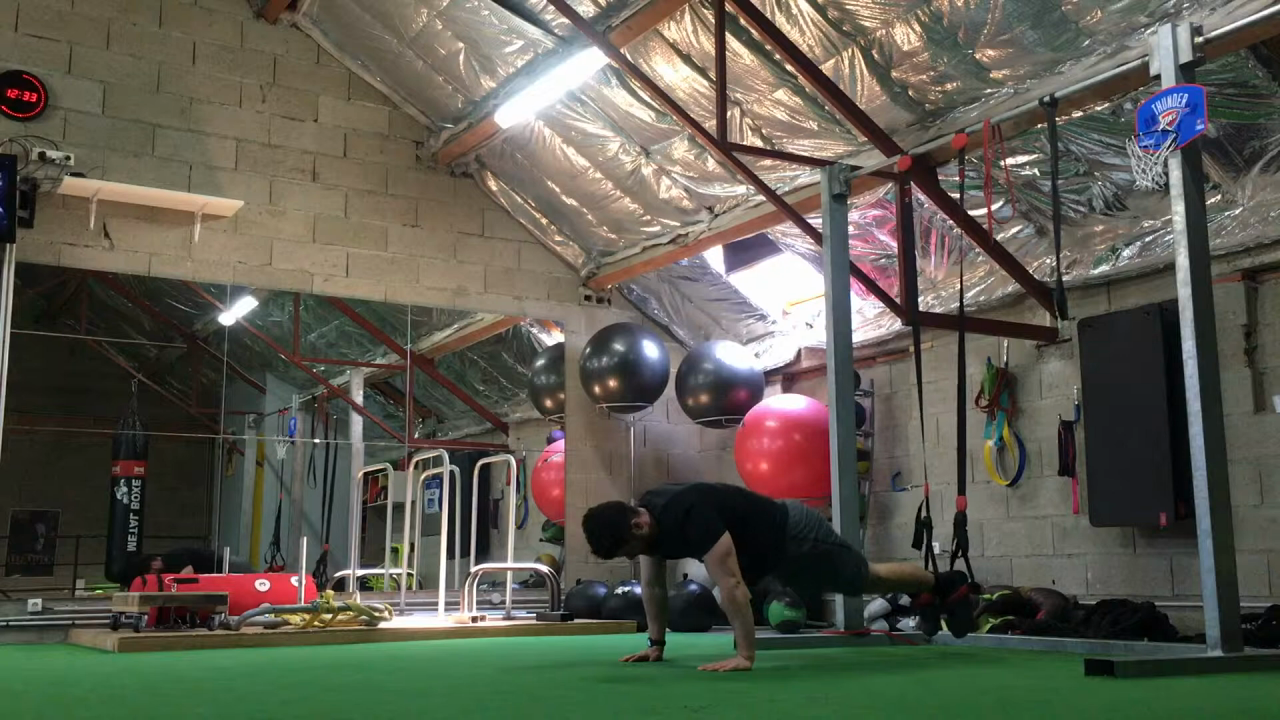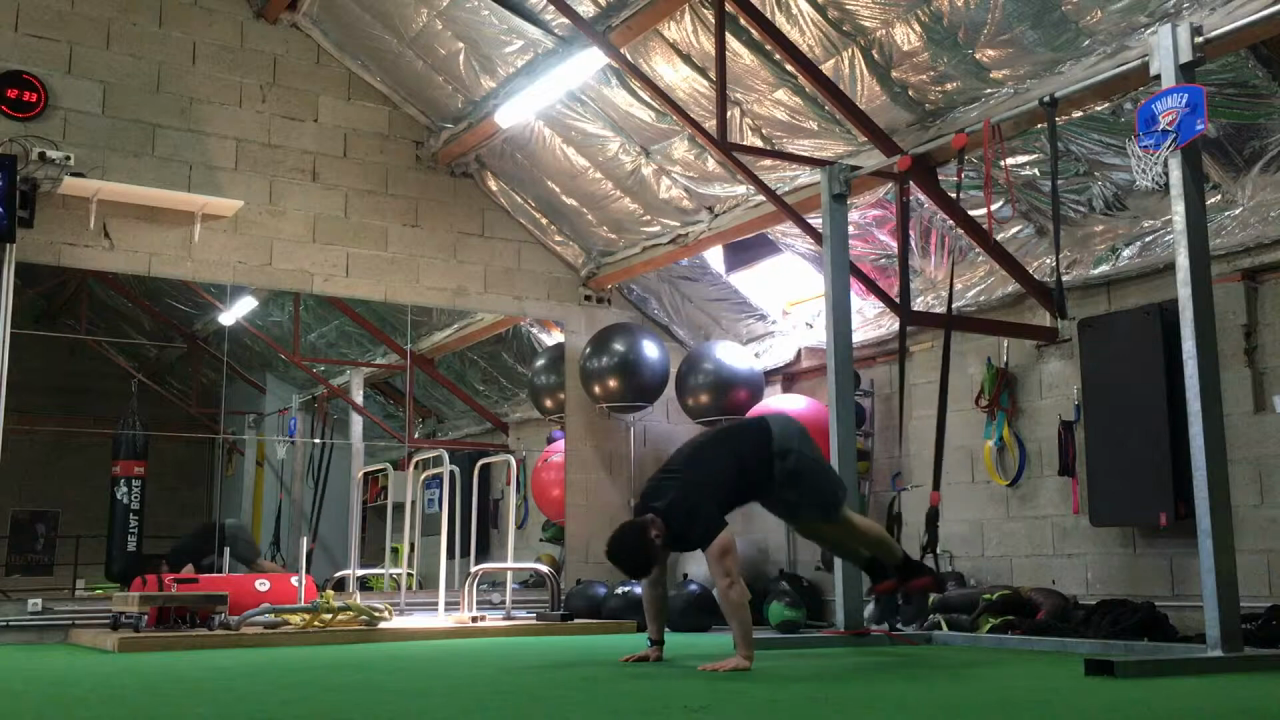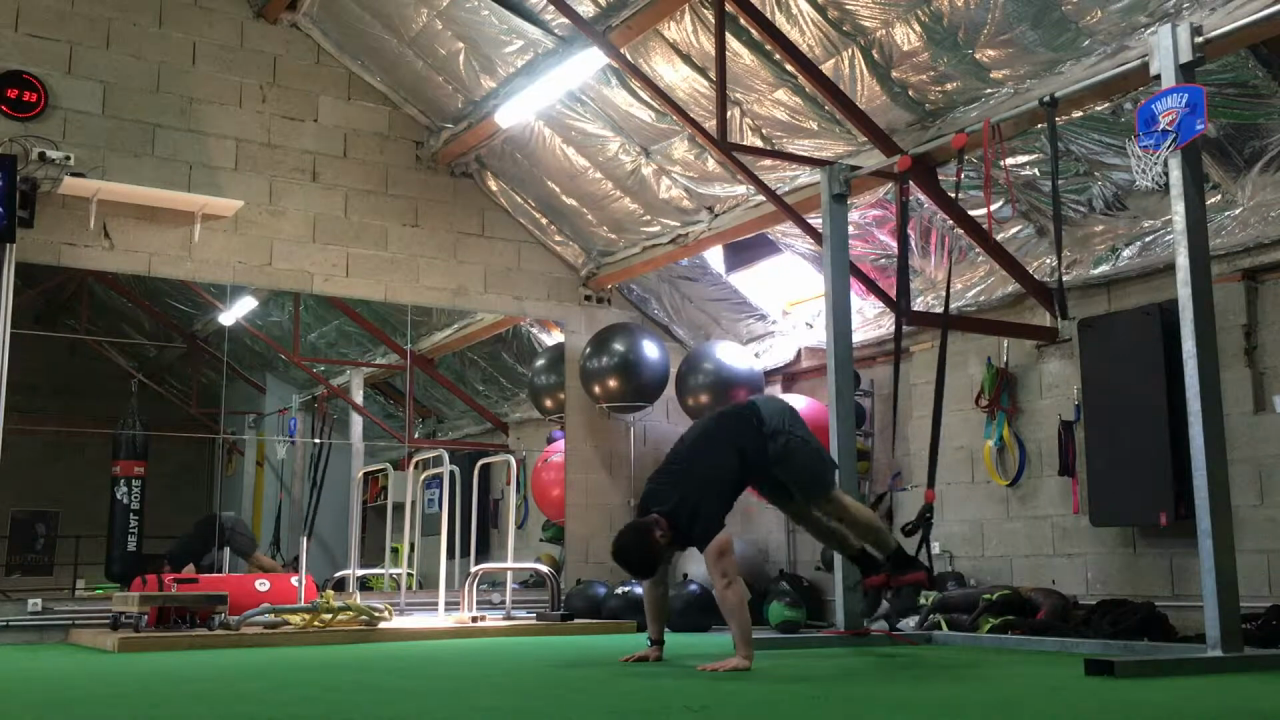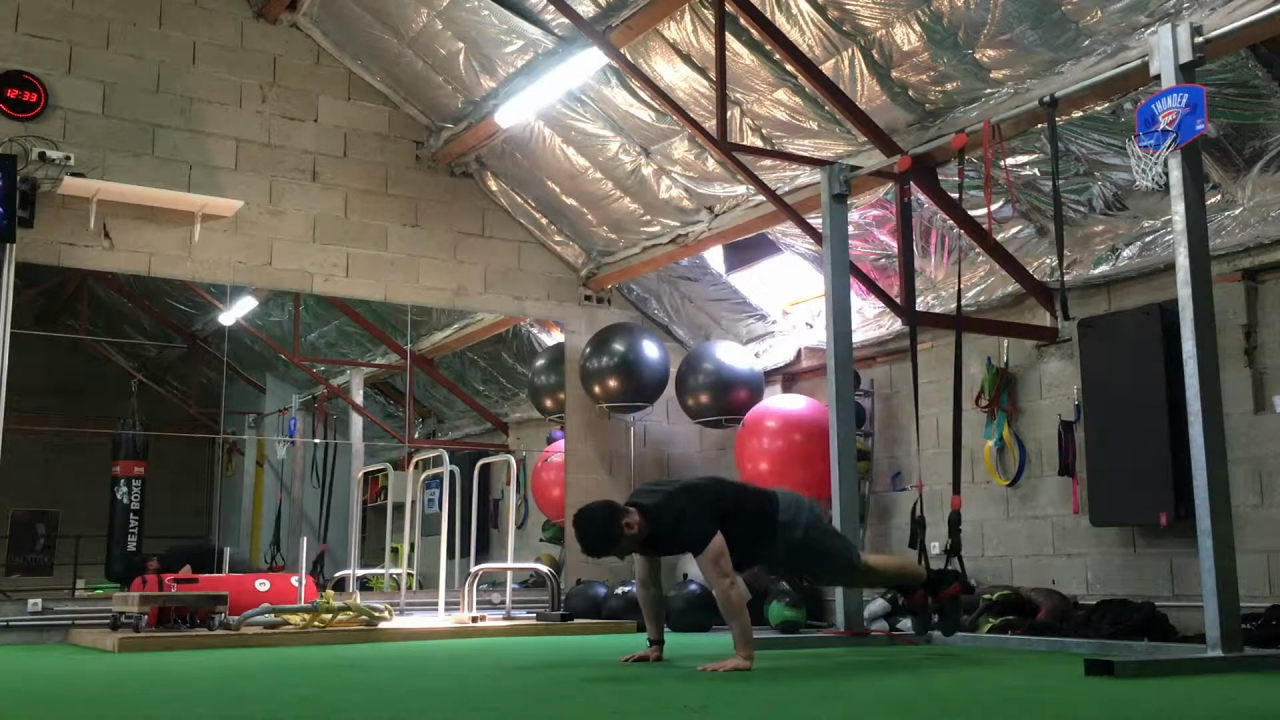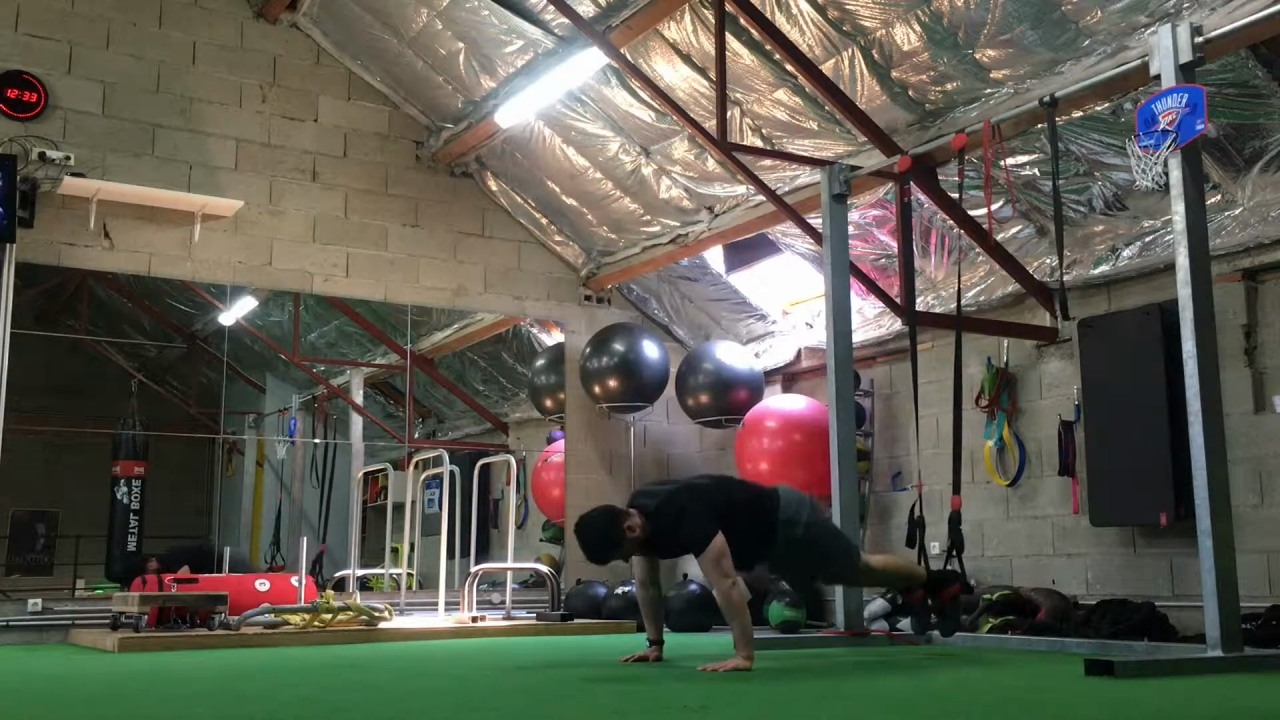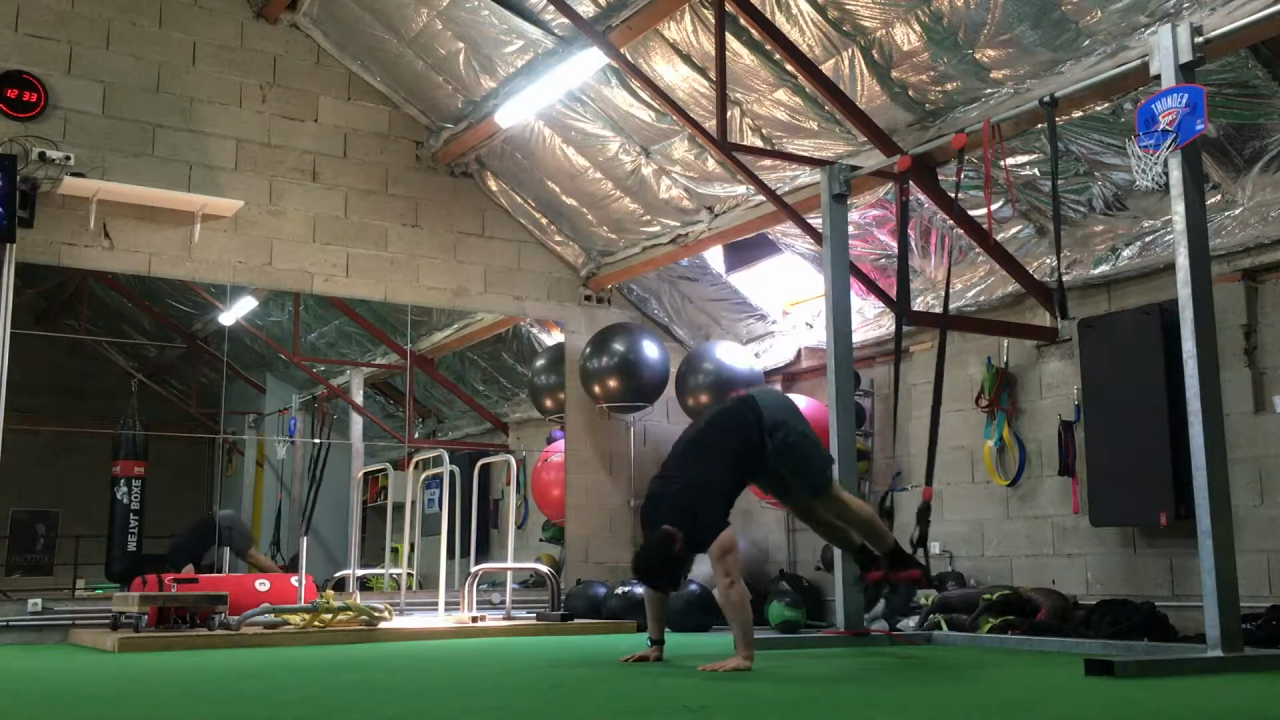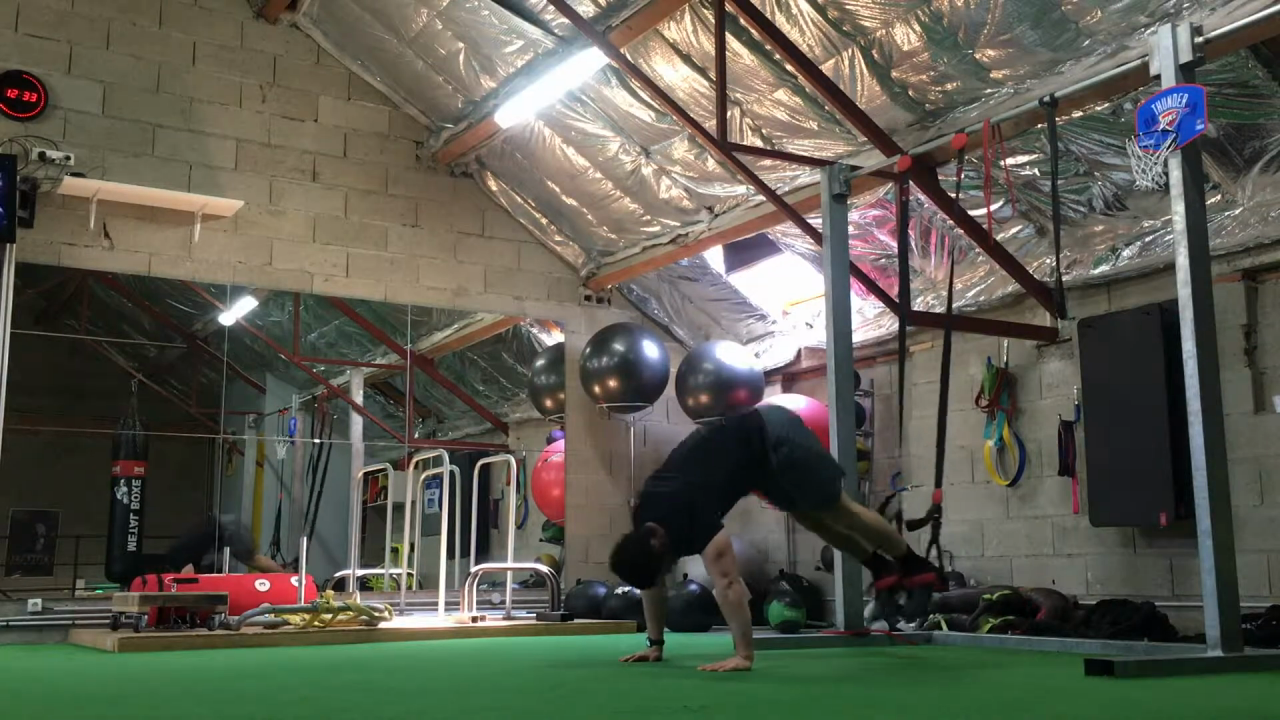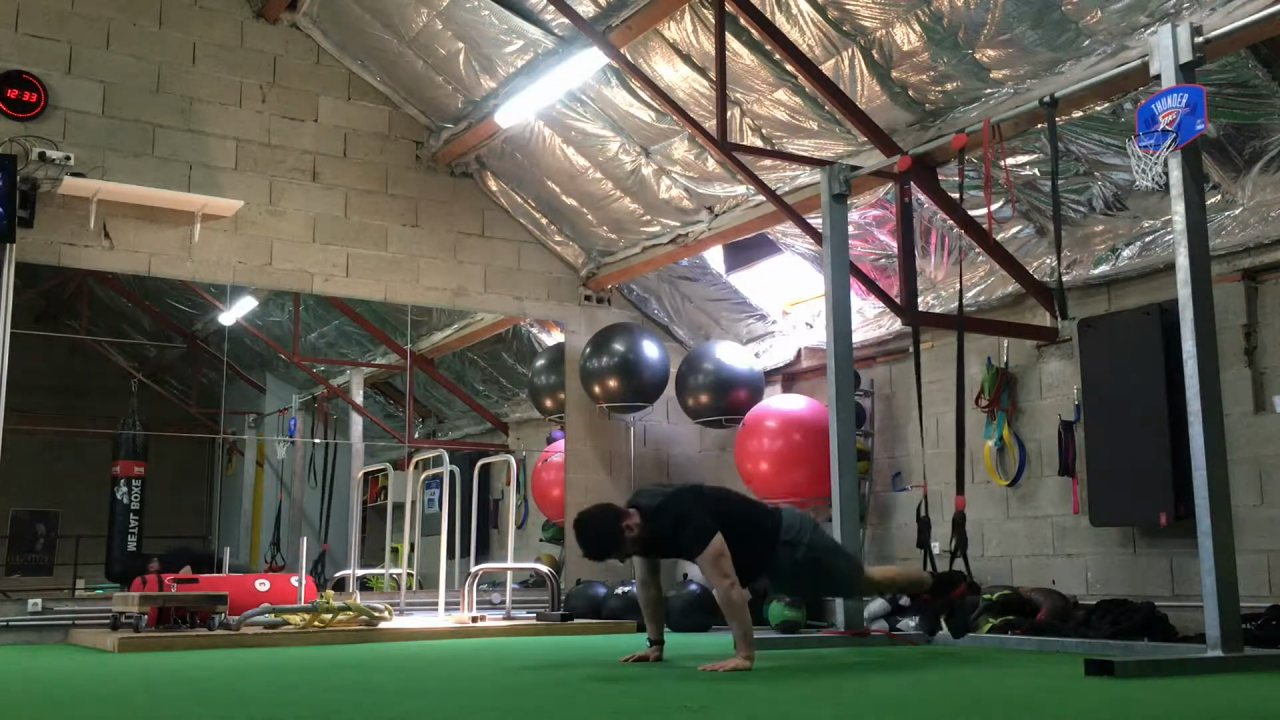
dt=0.3s
person 1, frame 1
left shoulder: (688, 513)
right shoulder: (647, 517)
left elbow: (731, 582)
right elbow: (653, 583)
left wrist: (745, 655)
right wrist: (656, 643)
left hip: (793, 536)
right hip: (773, 551)
left knee: (865, 579)
right knee: (857, 580)
left ankle: (948, 585)
right ankle: (921, 593)
person 1, frame 2
left shoulder: (693, 510)
right shoulder: (648, 514)
left elbow: (728, 581)
right elbow: (654, 582)
left wrist: (743, 656)
right wrist: (655, 644)
left hip: (779, 443)
right hip: (762, 455)
left knee: (835, 518)
right knee: (808, 524)
left ankle: (908, 569)
right ankle: (881, 572)
person 1, frame 3
left shoulder: (694, 509)
right shoulder: (651, 511)
left elbow: (726, 581)
right elbow: (655, 579)
left wrist: (743, 655)
right wrist: (655, 642)
left hip: (770, 425)
right hip: (752, 444)
left knee: (829, 502)
right knee: (798, 509)
left ankle: (902, 563)
right ankle: (872, 567)
person 1, frame 4
left shoulder: (681, 513)
right shoulder: (641, 516)
left elbow: (724, 581)
right elbow: (648, 583)
left wrist: (743, 654)
right wrist: (656, 643)
left hip: (784, 522)
right hip: (765, 541)
left knee: (855, 569)
right knee: (840, 575)
left ankle: (940, 581)
right ankle: (910, 589)
person 1, frame 5
left shoulder: (682, 514)
right shoulder: (639, 516)
left elbow: (727, 582)
right elbow: (648, 583)
left wrist: (743, 654)
right wrist: (655, 643)
left hip: (786, 520)
right hip: (766, 537)
left knee: (857, 568)
right knee: (843, 574)
left ankle: (940, 582)
right ankle: (913, 589)
person 1, frame 6
left shoulder: (698, 510)
right shoulder: (656, 510)
left elbow: (728, 582)
right elbow: (656, 577)
left wrist: (744, 656)
right wrist: (656, 645)
left hip: (769, 418)
right hip: (742, 415)
left knee: (827, 499)
right knee: (801, 505)
left ankle: (899, 561)
right ankle: (871, 562)
person 1, frame 7
left shoulder: (691, 508)
right shoulder: (647, 515)
left elbow: (726, 582)
right elbow: (652, 579)
left wrist: (742, 654)
right wrist: (655, 642)
left hip: (773, 432)
right hip: (753, 443)
left knee: (836, 509)
right knee: (809, 515)
left ankle: (914, 565)
right ankle: (883, 569)
person 1, frame 8
left shoulder: (680, 513)
right shoulder: (640, 514)
left elbow: (726, 583)
right elbow: (647, 581)
left wrist: (744, 654)
right wrist: (655, 644)
left hip: (786, 539)
right hip: (773, 552)
left knee: (858, 582)
right knee: (852, 583)
left ankle: (945, 584)
right ankle: (921, 591)
